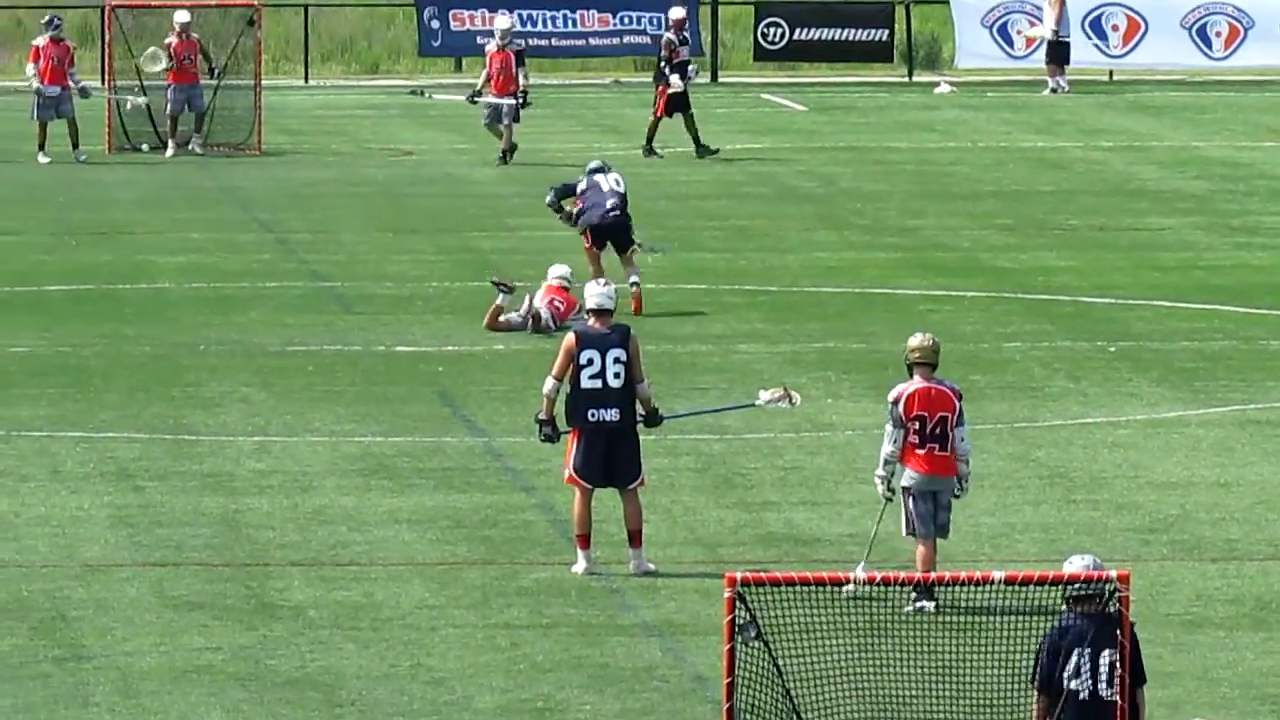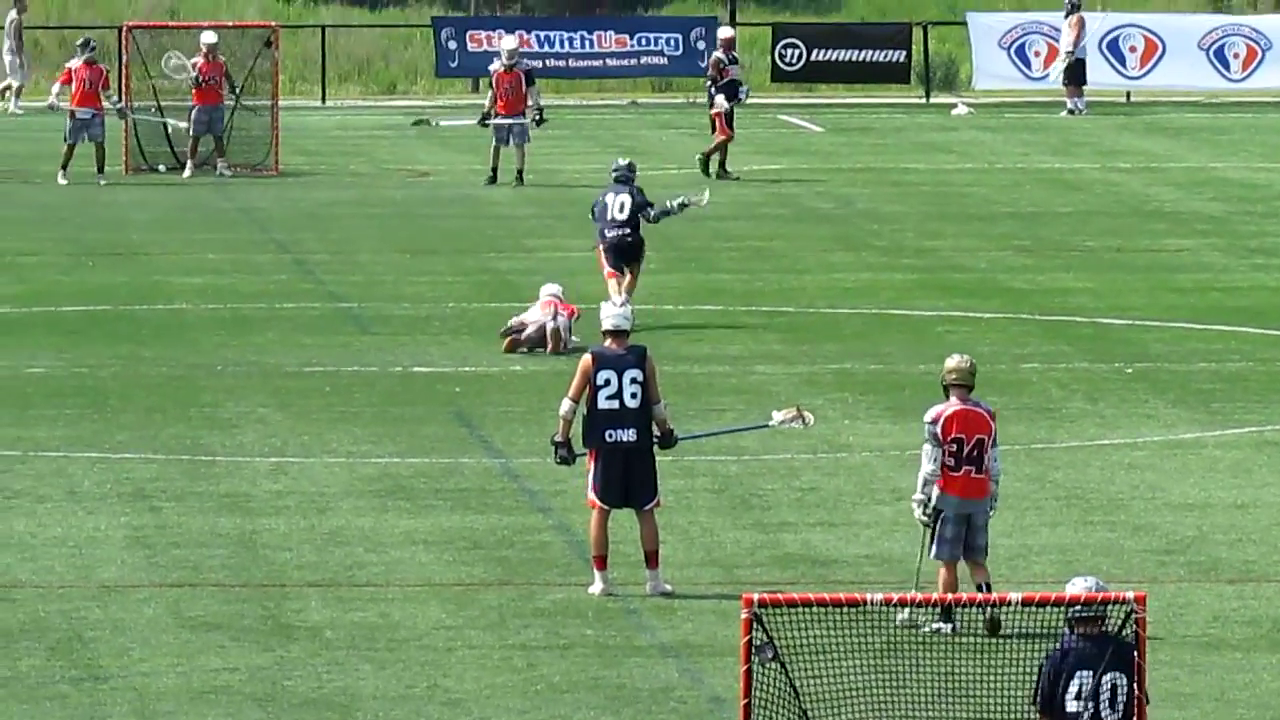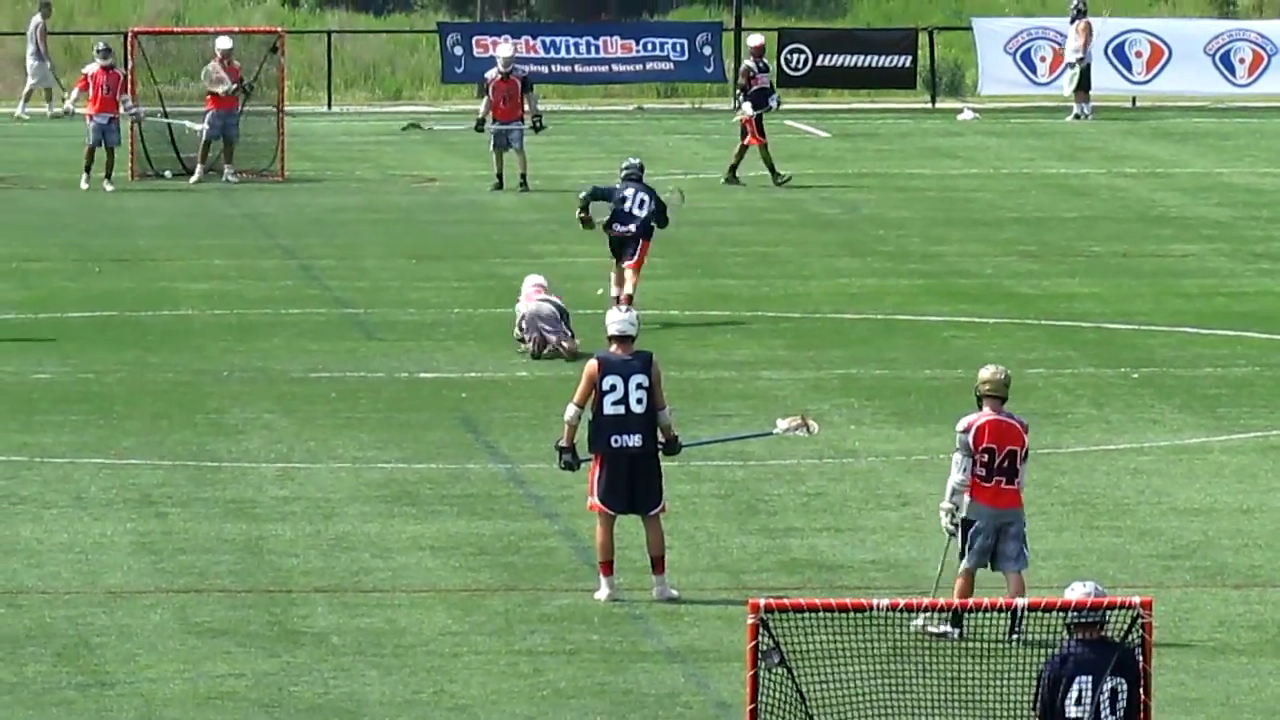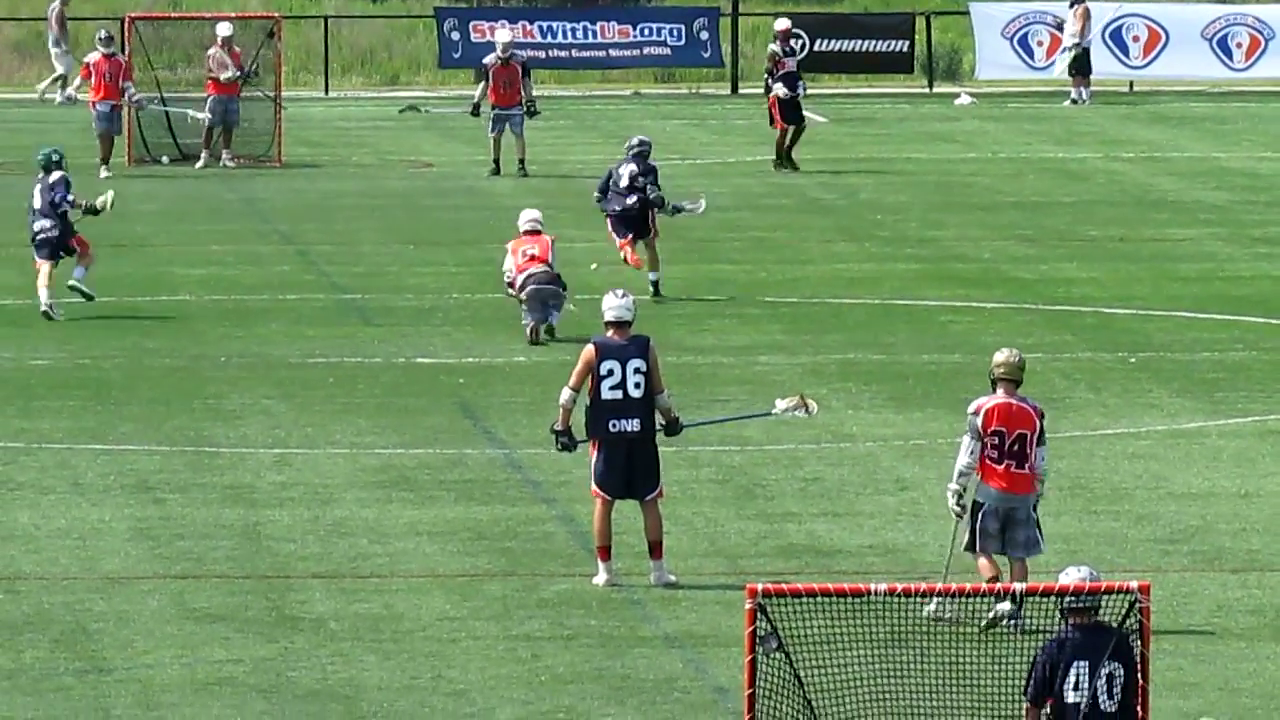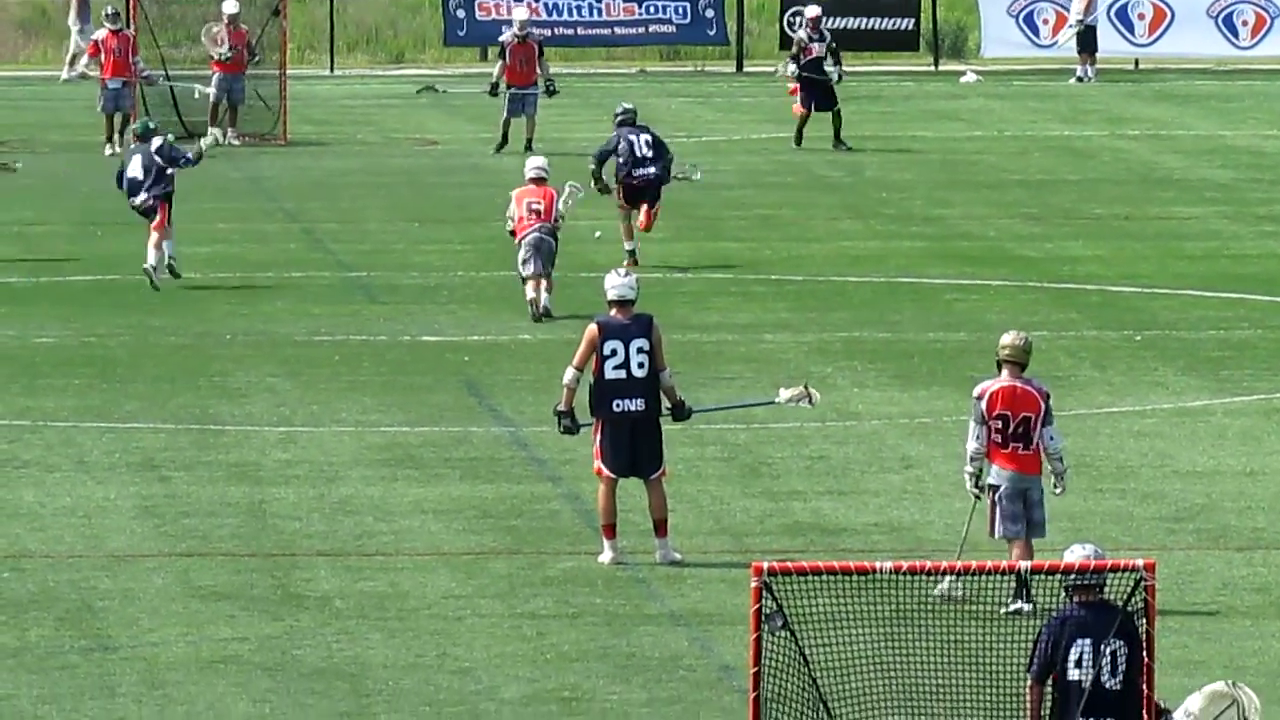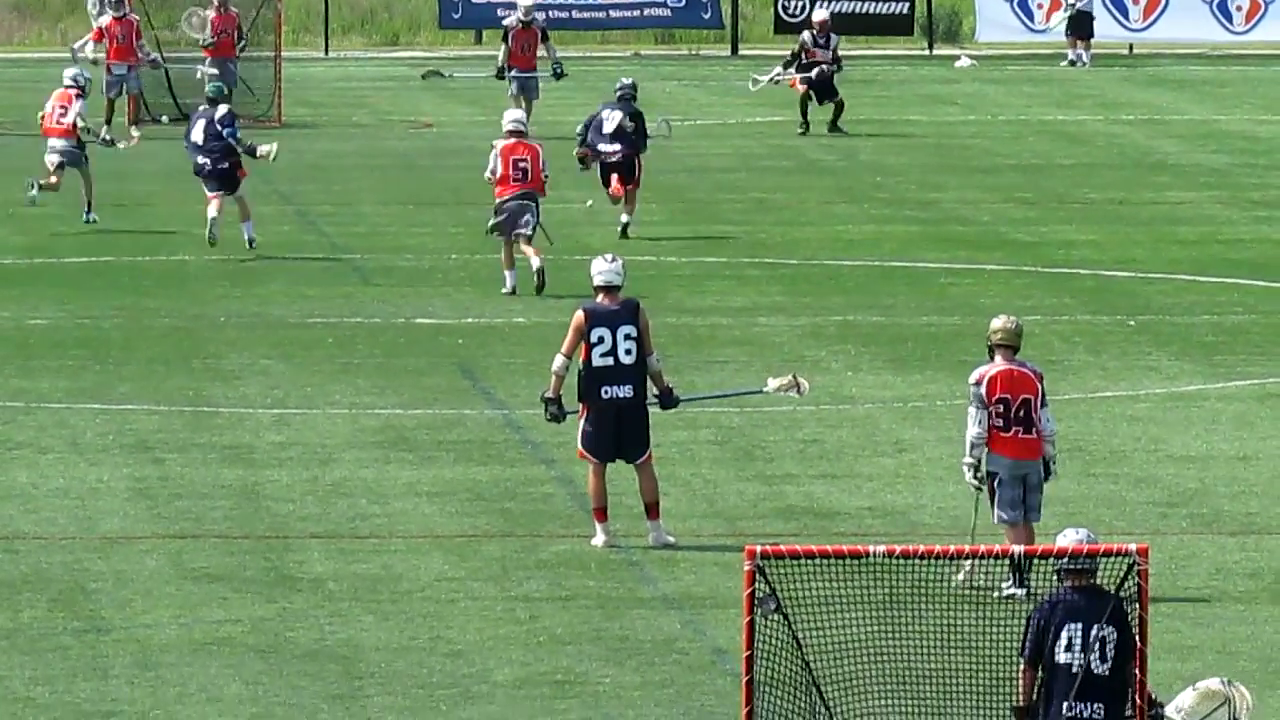
dt=0.3s
person 1, frame 1
left shoulder: (574, 338)
right shoulder: (627, 337)
left elbow: (554, 382)
right elbow: (639, 383)
left wrist: (546, 418)
right wrist: (650, 411)
left hip: (586, 425)
right hip: (621, 424)
left knee: (583, 491)
right knee: (629, 491)
left ankle: (583, 559)
right ankle: (637, 558)
person 1, frame 2
left shoulder: (590, 359)
right shoulder: (644, 358)
left elbow: (570, 403)
right elbow: (656, 404)
left wrist: (562, 440)
right wrist: (665, 432)
left hip: (603, 445)
right hip: (638, 444)
left knee: (600, 511)
right knee: (646, 512)
left ankle: (600, 580)
right ankle: (654, 579)
person 1, frame 3
left shoulder: (596, 365)
right shoulder: (649, 364)
left elbow: (576, 409)
right elbow: (661, 410)
left wrist: (566, 445)
right wrist: (670, 439)
left hip: (609, 451)
right hip: (643, 450)
left knee: (606, 518)
right knee: (652, 517)
left ankle: (607, 585)
right ankle: (660, 584)
person 1, frame 4
left shoulder: (593, 350)
right shoulder: (646, 348)
left elbow: (570, 392)
right elbow: (659, 394)
left wrist: (562, 428)
right wrist: (671, 420)
left hip: (606, 435)
right hip: (641, 434)
left knee: (603, 502)
right knee: (650, 502)
left ankle: (605, 571)
right ankle: (658, 570)
person 1, frame 5
left shoulder: (597, 329)
right shoulder: (649, 326)
left elbow: (574, 372)
right elbow: (662, 373)
left wrist: (565, 409)
right wrist: (676, 404)
left hip: (610, 414)
right hip: (645, 413)
left knee: (608, 480)
right knee: (654, 480)
left ankle: (610, 549)
right ankle: (663, 547)
person 1, frame 6
left shoulder: (584, 315)
right shoulder: (636, 311)
left elbow: (564, 359)
right elbow: (650, 358)
left wrist: (553, 397)
right wrist: (664, 391)
left hip: (598, 400)
right hip: (632, 399)
left knee: (597, 466)
right knee: (644, 464)
left ankle: (602, 532)
right ankle: (656, 530)
person 2, frame 1
left shoulder: (902, 394)
right shoulder: (952, 393)
left elbow: (892, 443)
right elbow: (961, 442)
left wrist: (884, 476)
right wrist: (963, 475)
left hip: (916, 475)
right hip: (946, 476)
left knee: (923, 537)
right knee: (932, 535)
left ankle: (927, 596)
right ankle: (922, 588)
person 2, frame 2
left shoulder: (938, 415)
right shoulder: (987, 415)
left elbow: (930, 465)
right elbow: (993, 463)
left wrist: (920, 500)
right wrist: (992, 494)
left hip: (950, 498)
right hip: (979, 499)
left knee: (948, 560)
right knee: (976, 558)
left ankle: (946, 619)
right ankle: (988, 605)
person 2, frame 3
left shoulder: (971, 425)
right shoulder: (1020, 428)
left elbow: (960, 474)
right elbow: (1021, 474)
left wrist: (948, 508)
left hip: (981, 508)
right hip: (1012, 509)
left knee: (967, 568)
right knee: (1012, 569)
left ankle: (955, 624)
right ankle: (1015, 627)
person 2, frame 4
left shoulder: (981, 408)
right shoulder: (1034, 412)
left elbow: (968, 456)
right elbow: (1040, 461)
left wrist: (956, 491)
right wrist: (1037, 492)
left hip: (991, 491)
right hip: (1023, 494)
left knee: (981, 550)
right knee: (1018, 555)
left ankle: (1000, 601)
right ankle: (1015, 611)
person 2, frame 5
left shoulder: (985, 391)
right shoulder: (1039, 393)
left elbow: (977, 441)
right elbow: (1051, 439)
left wrist: (972, 472)
right wrist: (1059, 472)
left hip: (1003, 473)
right hip: (1032, 474)
left knee: (1013, 536)
right knee: (1025, 536)
left ankle: (1024, 598)
right ankle: (1020, 592)
person 2, frame 6
left shoulder: (982, 377)
right shoulder: (1034, 375)
left elbow: (977, 427)
right elbow: (1046, 423)
left wrist: (971, 463)
right wrist: (1050, 458)
left hip: (1002, 460)
right hip: (1032, 459)
left knee: (1012, 522)
right knee: (1026, 520)
left ankle: (1019, 583)
right ankle: (1020, 576)
